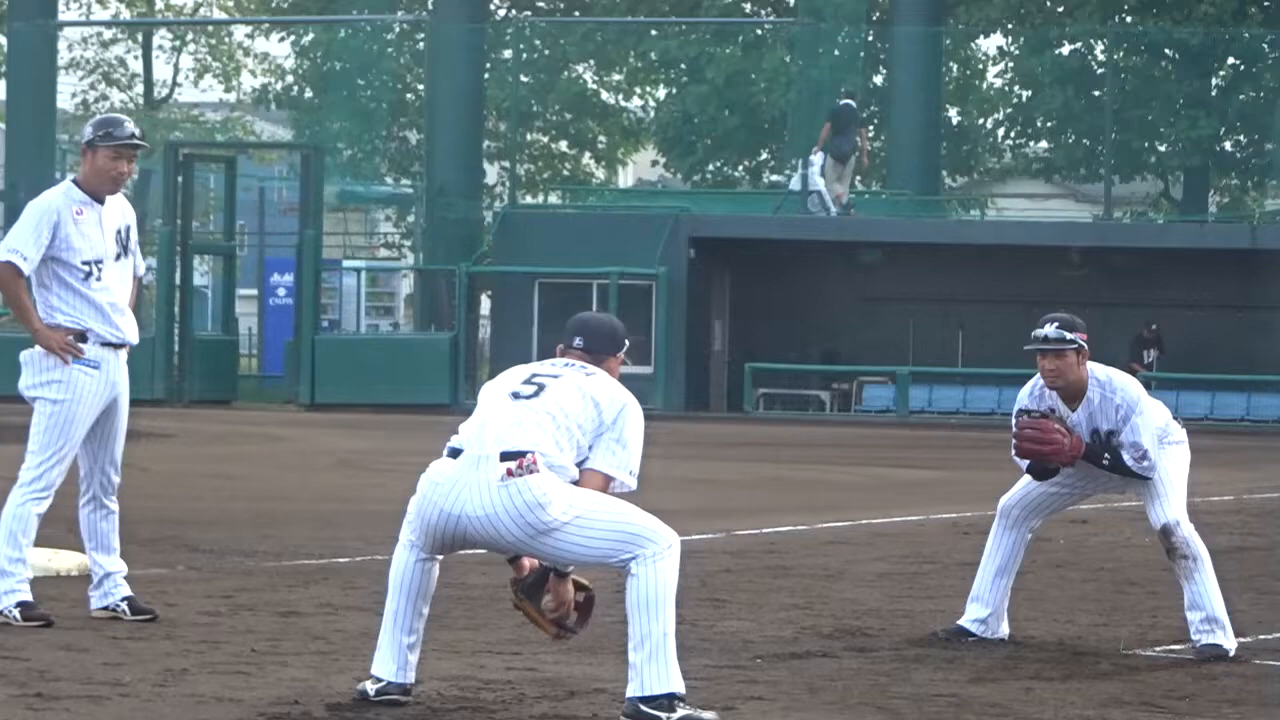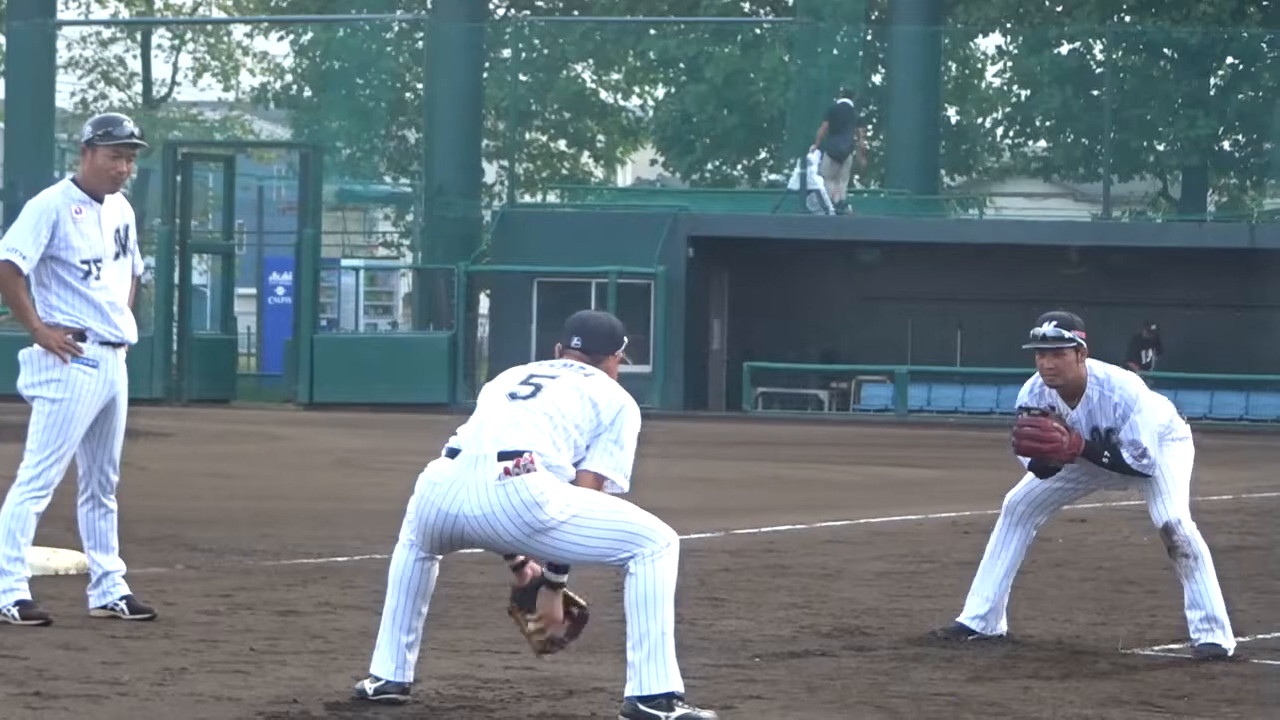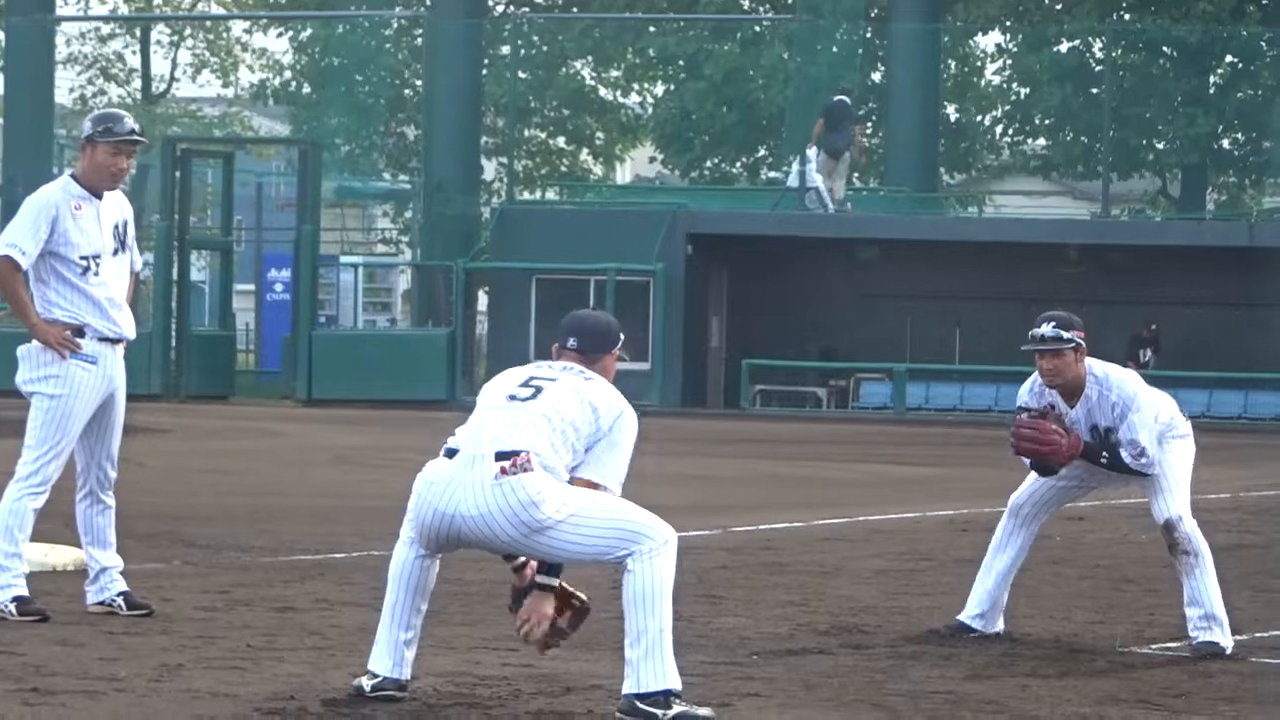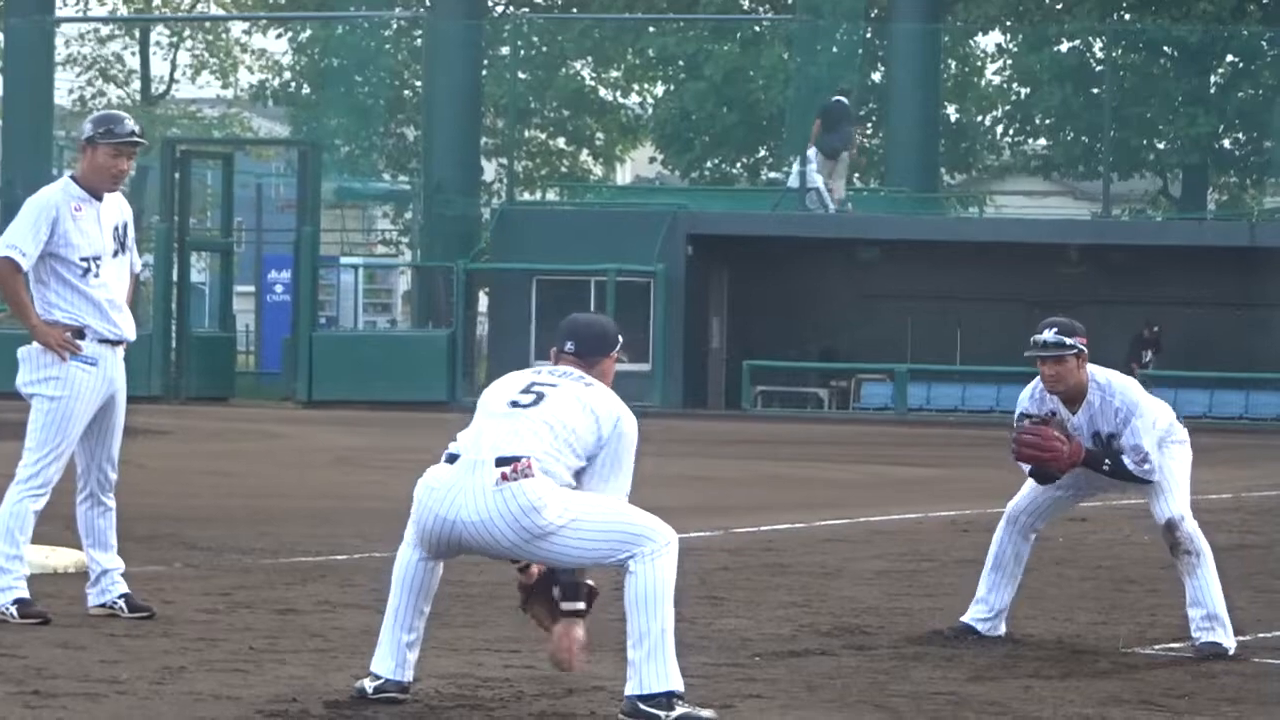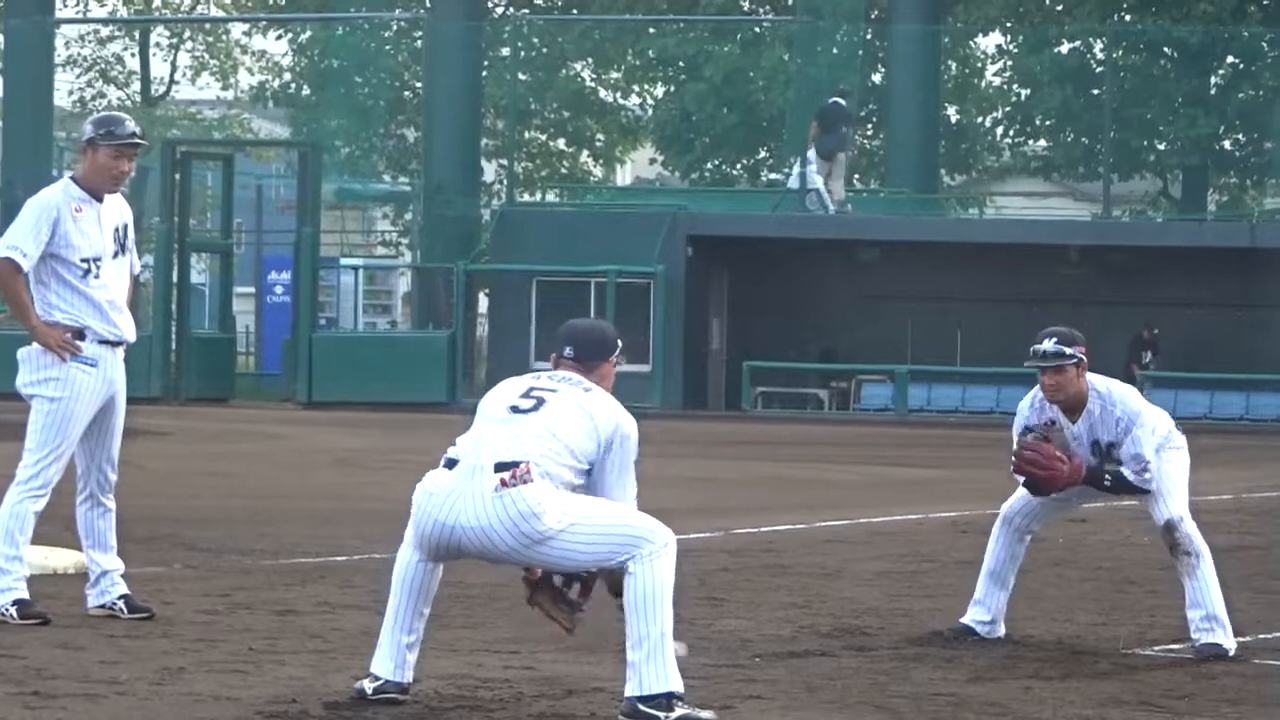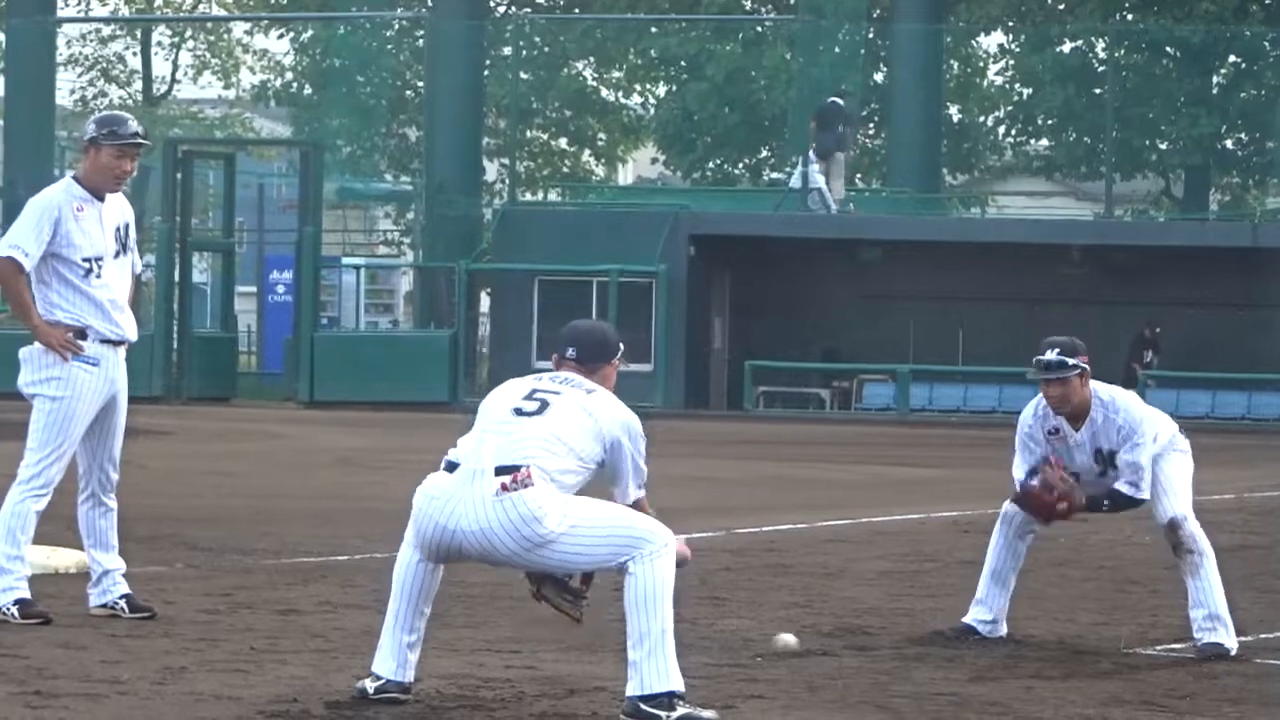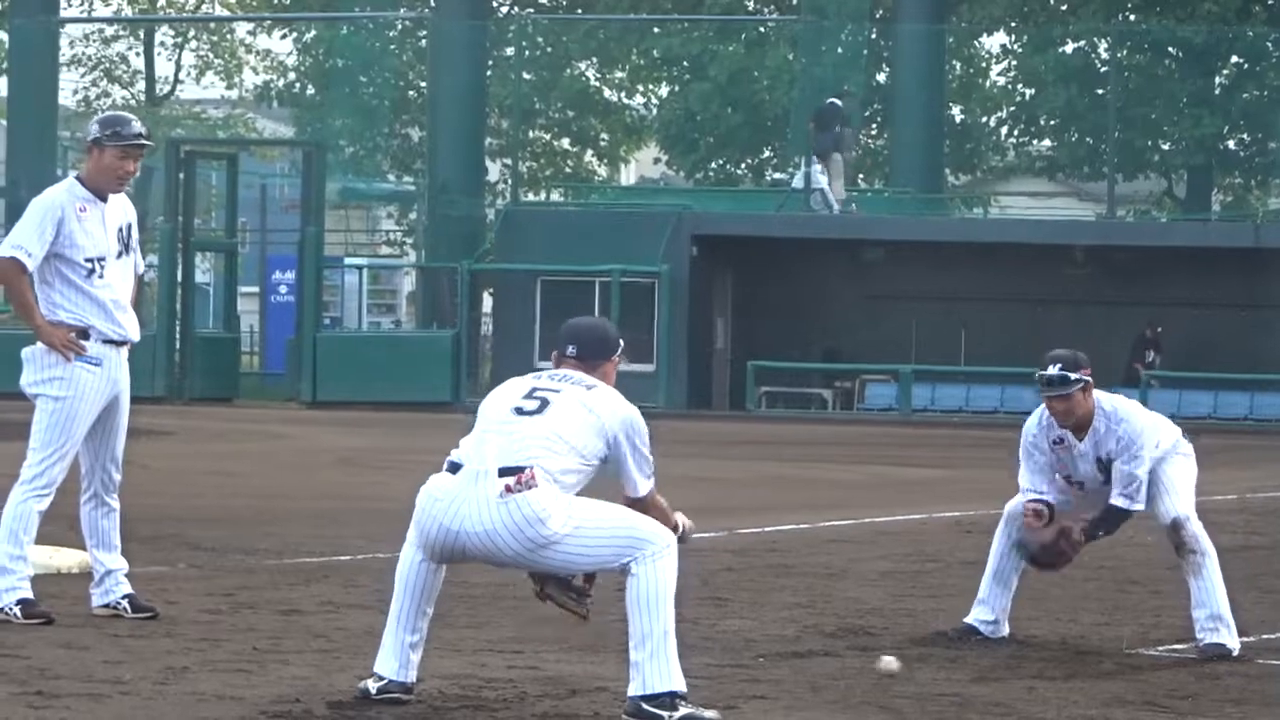
dt=0.1s
person 1, frame 1
left shoulder: (123, 210)
right shoulder: (53, 206)
left hip: (116, 361)
right hip: (73, 362)
left knee: (104, 484)
left ankle: (111, 590)
person 1, frame 2
left shoulder: (121, 210)
right shoulder: (52, 205)
left hip: (114, 361)
right hip: (72, 361)
left knee: (102, 484)
left ankle: (108, 589)
person 1, frame 3
left shoulder: (120, 206)
right shoulder: (52, 201)
left hip: (113, 357)
right hip: (70, 358)
left knee: (101, 479)
left ankle: (107, 584)
person 1, frame 4
left shoulder: (119, 207)
right shoulder: (51, 202)
left hip: (112, 358)
right hip: (70, 359)
left knee: (101, 482)
left ankle: (107, 587)
person 1, frame 5
left shoulder: (120, 209)
right shoulder: (52, 203)
left hip: (112, 359)
right hip: (70, 360)
left knee: (100, 482)
left ankle: (107, 588)
person 1, frame 6
left shoulder: (122, 208)
right shoulder: (54, 203)
left hip: (114, 358)
right hip: (72, 359)
left knee: (102, 482)
left ankle: (108, 588)
person 1, frame 7
left shoulder: (124, 208)
right shoulder: (57, 203)
left hip: (116, 359)
right hip: (74, 360)
left knee: (105, 482)
left ankle: (111, 589)
person 2, frame 1
left shoulder: (508, 376)
right shoulder: (619, 398)
right elbow: (591, 493)
left wrist: (515, 551)
right wrist: (562, 573)
left hip: (443, 488)
right hip: (518, 495)
left knee: (416, 540)
right knee: (655, 546)
left ankle: (389, 677)
person 2, frame 2
left shoulder: (508, 376)
right shoulder: (616, 398)
right elbow: (584, 493)
left wrist: (515, 556)
right wrist: (554, 578)
left hip: (442, 488)
right hip: (516, 494)
left knee: (416, 539)
right knee: (654, 544)
left ankle: (388, 676)
person 2, frame 3
left shoulder: (505, 378)
right shoulder: (613, 404)
right elbow: (584, 499)
left wrist: (517, 555)
right wrist: (546, 586)
left hip: (439, 489)
right hip: (512, 494)
left knee: (416, 539)
right knee: (653, 541)
left ankle: (386, 672)
person 2, frame 4
left shoulder: (505, 382)
right shoulder: (613, 410)
right elbow: (585, 519)
left wrist: (522, 559)
right wrist: (571, 614)
left hip: (442, 494)
right hip: (514, 500)
left knee: (421, 542)
right knee: (654, 543)
left ankle: (388, 673)
person 2, frame 5
left shoulder: (505, 387)
right shoulder: (612, 414)
right elbow: (616, 518)
left wrist: (528, 559)
right wrist: (629, 600)
left hip: (440, 501)
right hip: (513, 507)
left knee: (421, 542)
right knee: (653, 545)
left ankle: (388, 676)
person 2, frame 6
left shoulder: (506, 388)
right shoulder: (617, 414)
right elbow: (632, 507)
left wrist: (526, 555)
left hip: (442, 503)
right hip: (514, 511)
left knee: (421, 541)
right knee: (653, 545)
left ankle: (389, 675)
person 2, frame 7
left shoulder: (506, 388)
right shoulder: (617, 408)
right elbow: (642, 501)
left wrist: (530, 553)
right wrist: (674, 522)
left hip: (445, 505)
right hip: (517, 512)
left knee: (423, 541)
right knee: (654, 546)
left ankle: (391, 676)
person 3, frame 1
left shoulder: (1123, 393)
right shoulder: (1032, 397)
left elbow: (1143, 466)
right elbow: (1036, 470)
left wrist: (1082, 450)
right wrist: (1053, 457)
left hip: (1155, 447)
right hip: (1085, 456)
left knee: (1171, 524)
right knee: (1012, 509)
person 3, frame 2
left shoulder: (1122, 390)
right shoulder: (1033, 394)
left elbow: (1143, 464)
right elbow: (1038, 467)
left wrist: (1081, 448)
right wrist: (1053, 454)
left hip: (1158, 443)
right hip: (1086, 453)
left knee: (1173, 522)
right knee: (1018, 505)
person 3, frame 3
left shoulder: (1121, 389)
right shoulder: (1032, 394)
left elbow: (1142, 464)
right elbow: (1039, 466)
left wrist: (1080, 449)
right wrist: (1055, 456)
right hip: (1085, 450)
left knee: (1174, 519)
right knee: (1021, 508)
person 3, frame 4
left shoulder: (1123, 395)
right shoulder: (1032, 400)
left elbow: (1144, 469)
right elbow: (1038, 472)
left wrist: (1081, 457)
right wrist: (1054, 463)
left hip: (1158, 445)
right hip: (1085, 456)
left knee: (1175, 520)
right knee: (1019, 513)
person 3, frame 5
left shoulder: (1123, 405)
right shoulder: (1031, 410)
left elbow: (1143, 481)
right elbow: (1031, 478)
left wrist: (1081, 475)
right hip: (1082, 464)
left knee: (1174, 520)
right knee: (1013, 514)
person 3, frame 6
left shoulder: (1125, 412)
right shoulder: (1034, 417)
left elbow: (1136, 491)
right elbow: (1029, 478)
left wrist: (1080, 503)
right hip: (1082, 471)
left knee: (1177, 520)
right knee: (1013, 514)
person 3, frame 7
left shoulder: (1128, 423)
right shoulder: (1037, 429)
left elbow: (1125, 503)
right elbow: (1038, 493)
left wrist: (1082, 537)
right wrist: (1038, 511)
right hip: (1086, 474)
left knee: (1181, 520)
right knee: (1016, 514)
